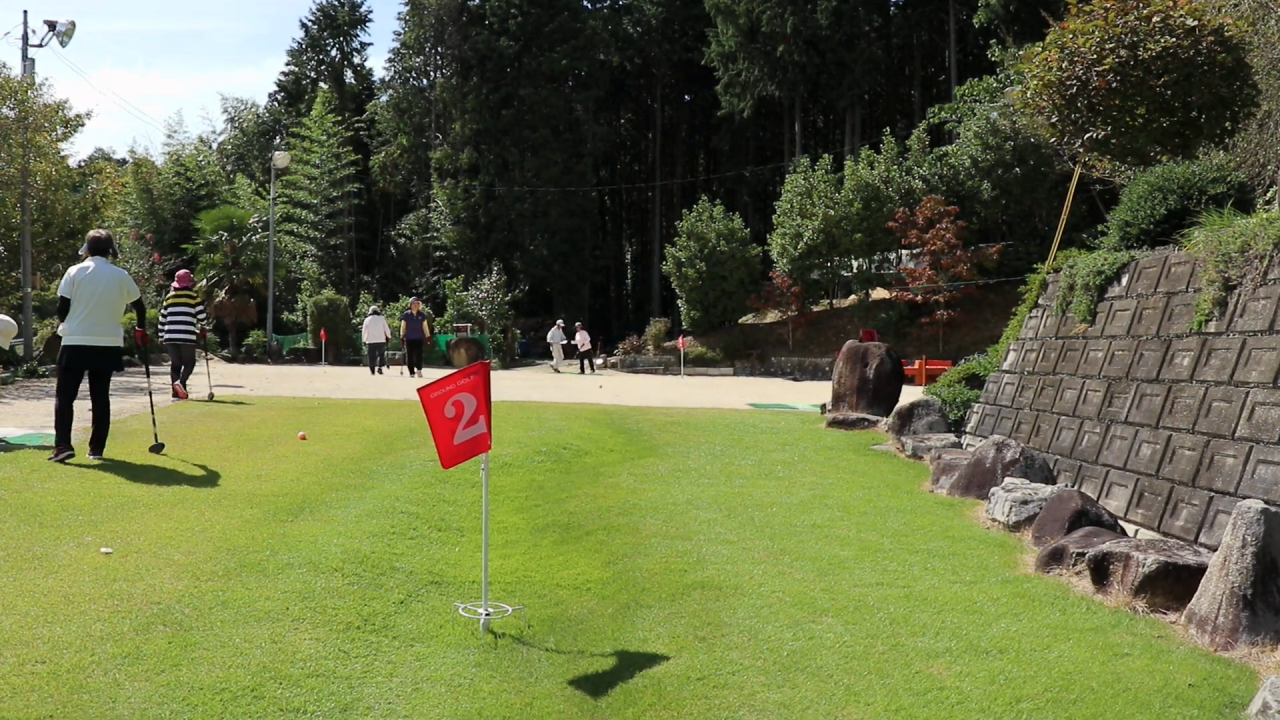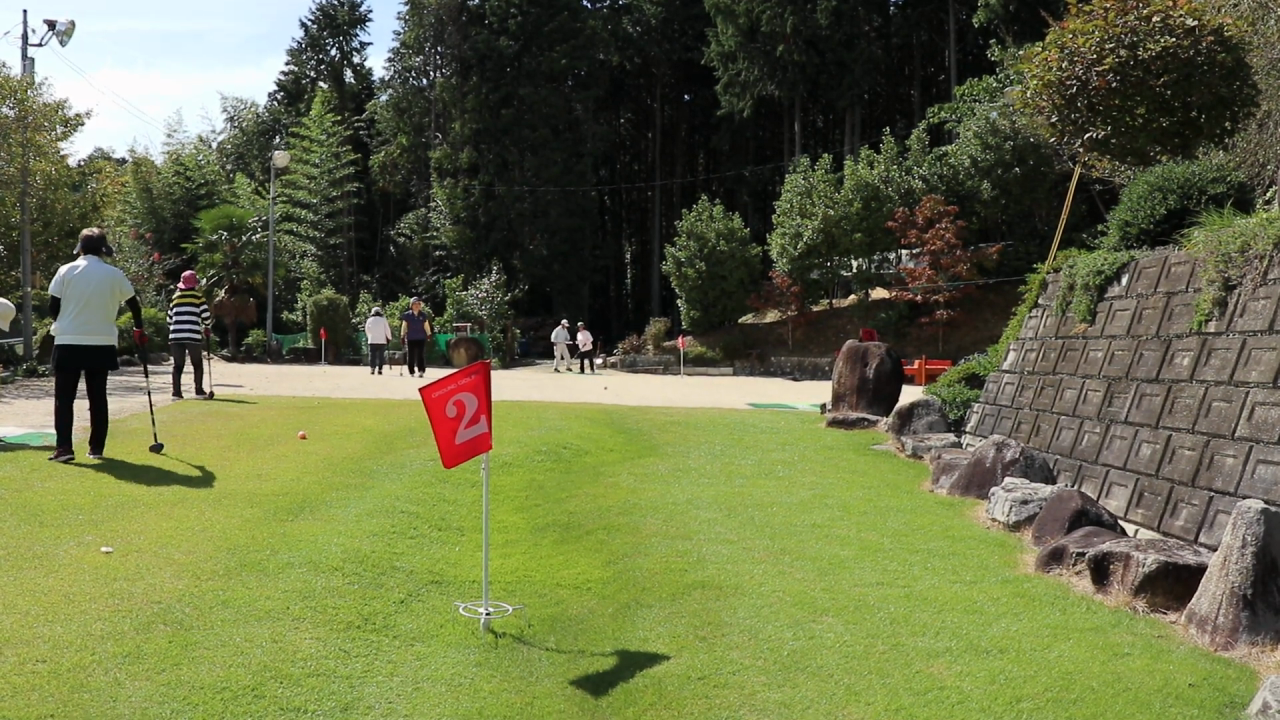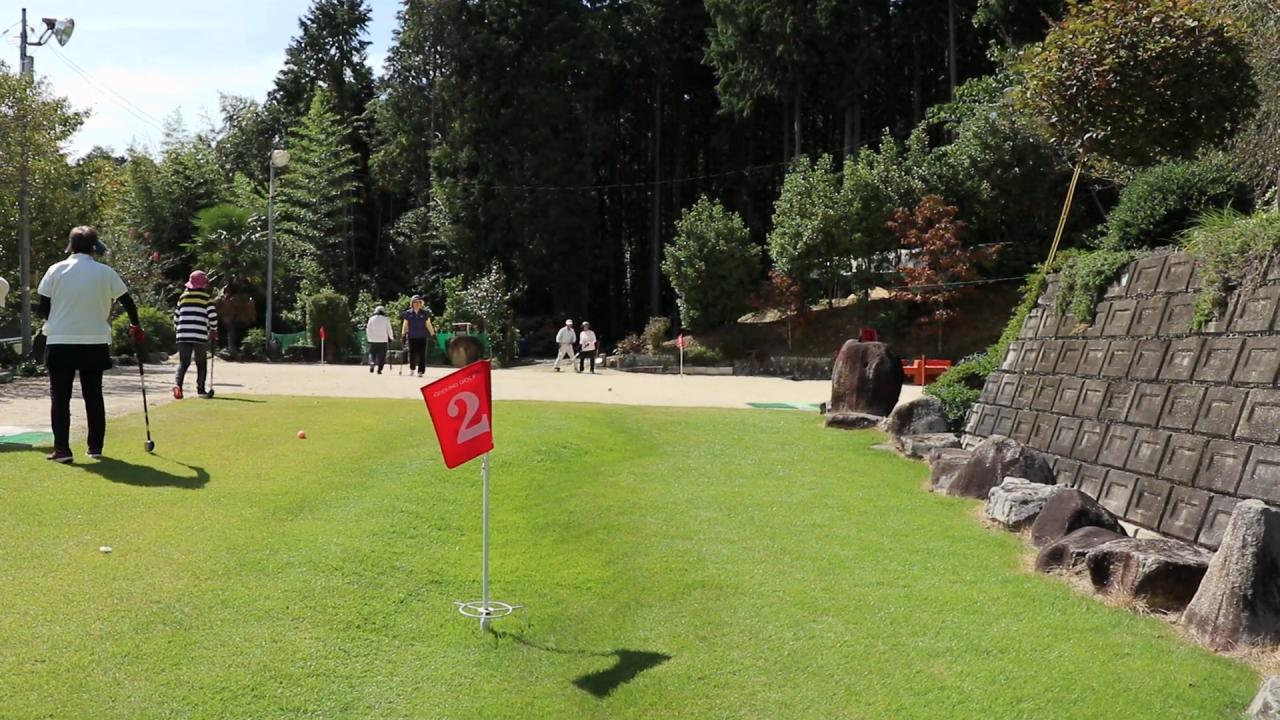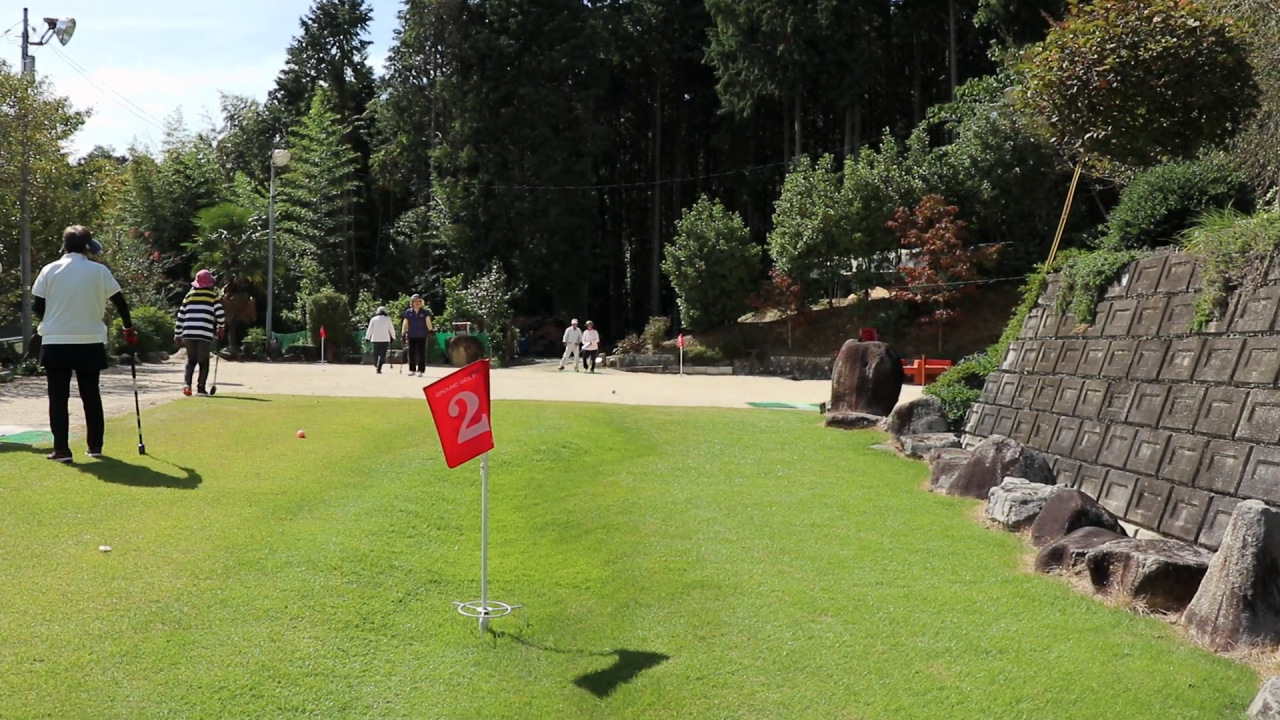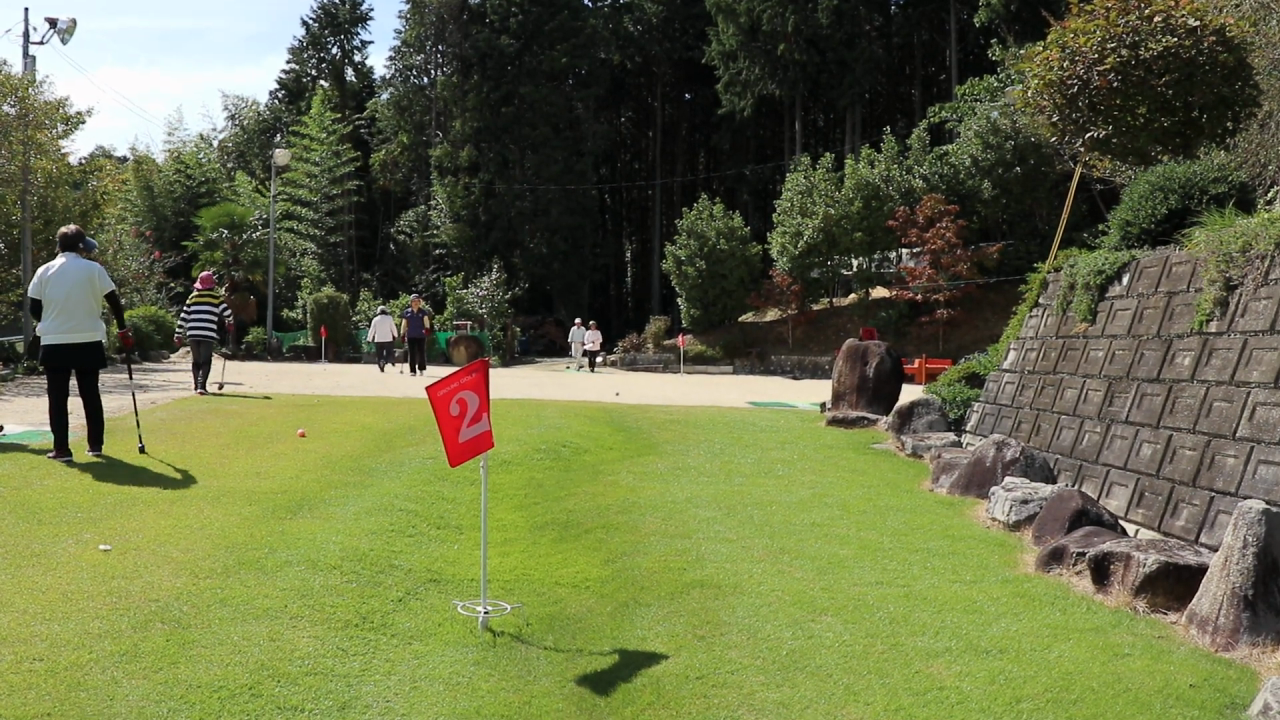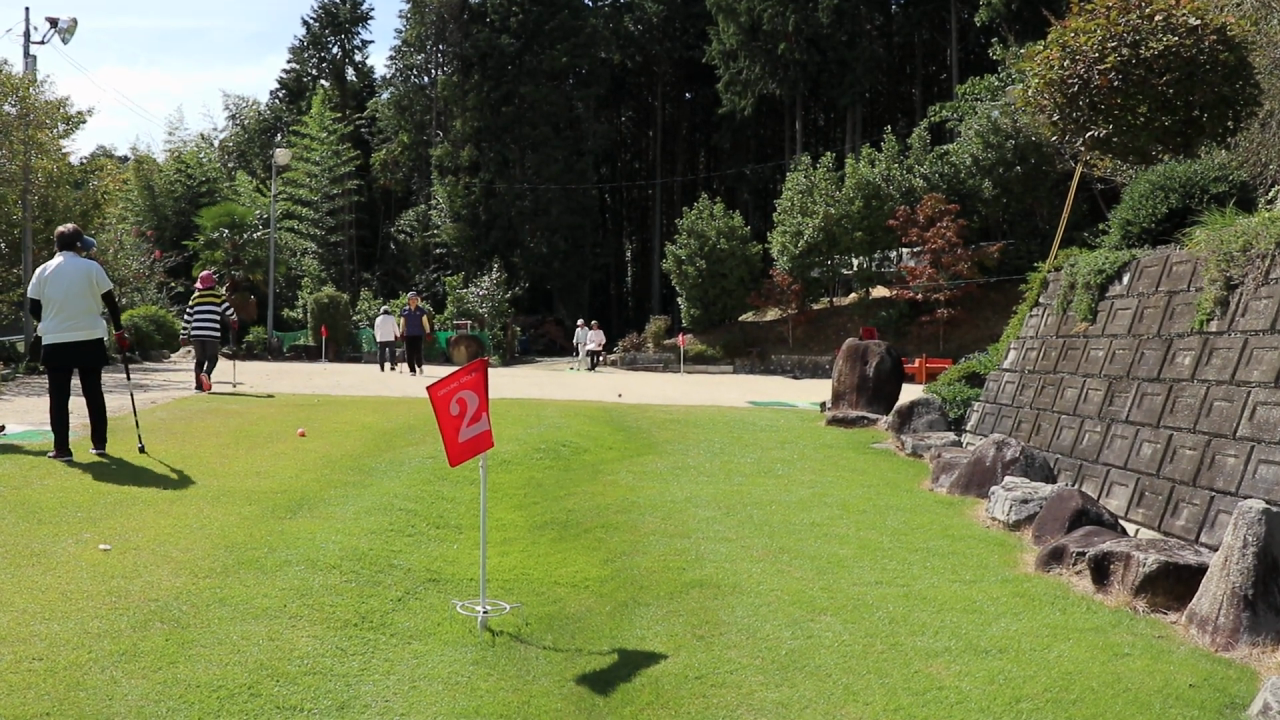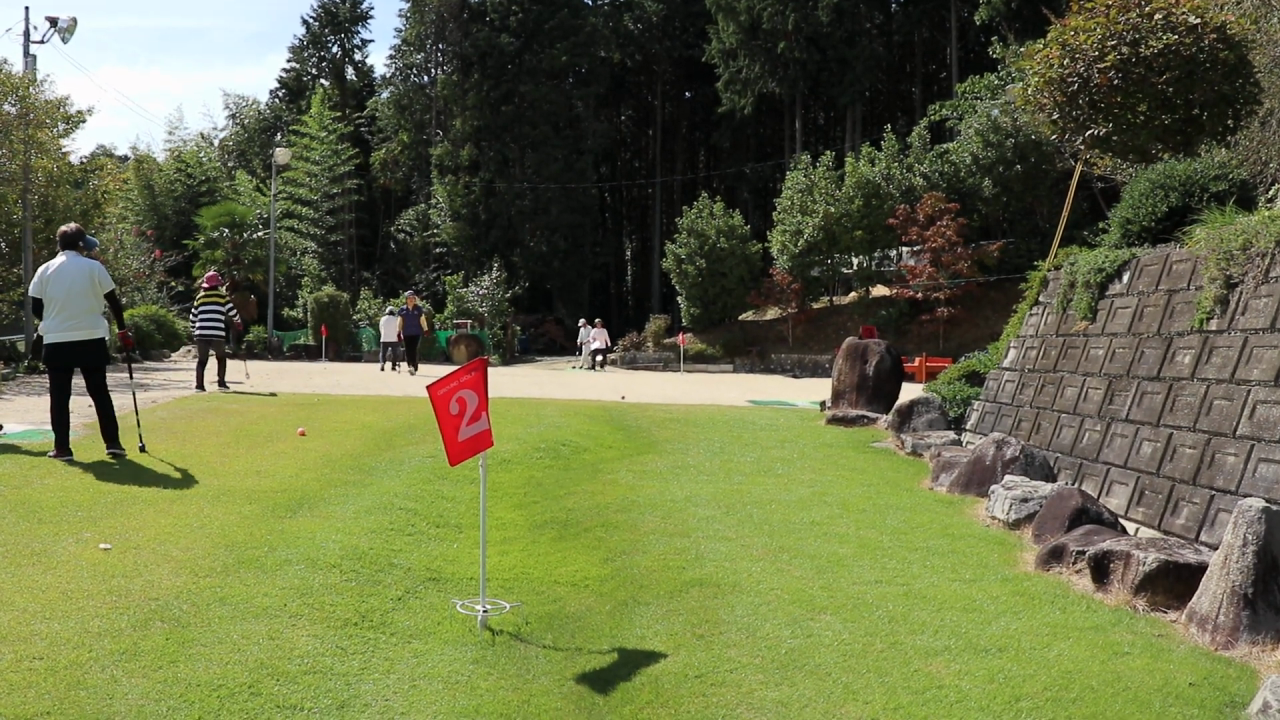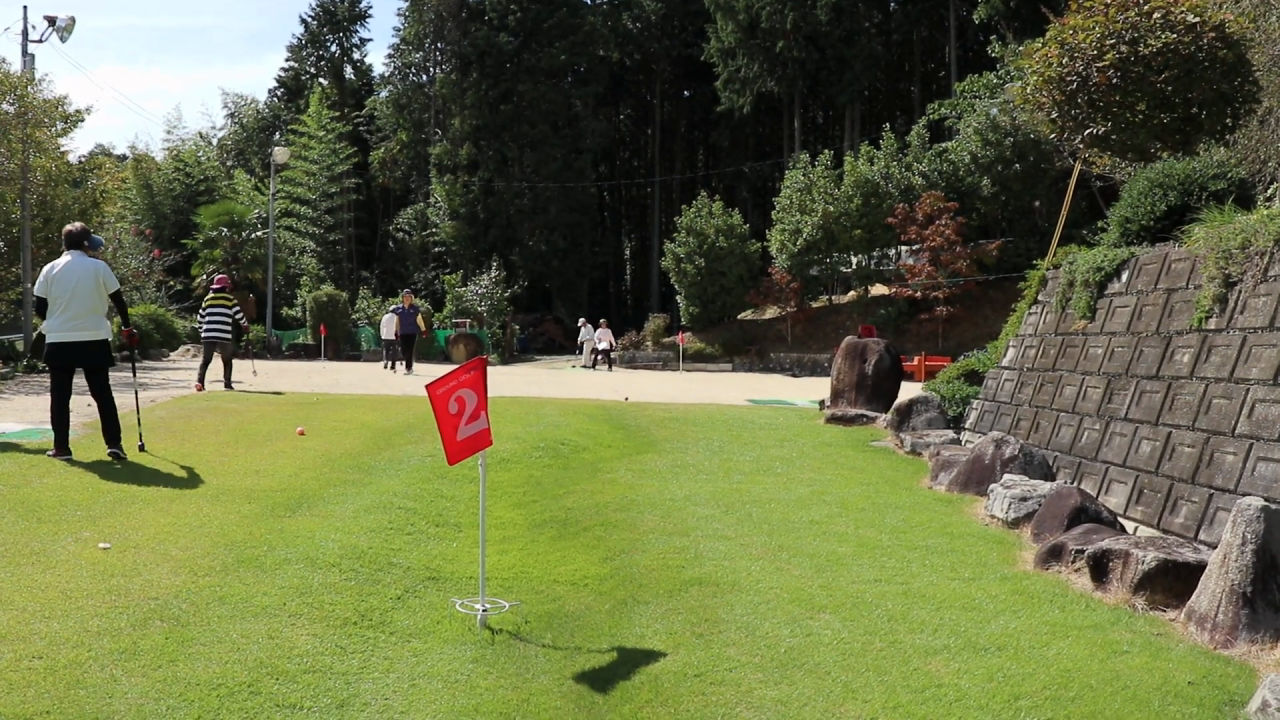
dt=0.2s
person 1, frame 1
left shoulder: (75, 272)
right shoulder: (121, 275)
left elbow: (62, 307)
right elbow: (139, 306)
left wrist: (64, 325)
right wrist: (141, 330)
left hip: (76, 343)
right hip: (108, 345)
left knee: (65, 395)
right knee: (100, 397)
left ankle: (63, 445)
right ankle: (97, 447)
person 1, frame 2
left shoulder: (66, 271)
right shoulder: (114, 274)
left elbow: (53, 307)
right elbow: (134, 305)
right wrist: (139, 330)
left hip: (69, 343)
right hip: (101, 344)
left knee: (64, 397)
right knee: (98, 397)
left ankle: (64, 447)
right ankle: (97, 447)
person 1, frame 3
left shoulder: (56, 270)
right shoulder: (105, 272)
left elbow: (43, 306)
right elbow: (127, 301)
right wrist: (135, 326)
left hip: (61, 342)
right hip: (94, 343)
left knee: (60, 397)
right knee: (94, 396)
left ankle: (62, 449)
right ankle: (95, 446)
person 1, frame 4
left shoulder: (50, 270)
right shoulder: (99, 271)
left elbow: (38, 307)
right elbow: (120, 302)
right wrist: (128, 329)
left hip: (56, 342)
right hip: (90, 342)
left knee: (58, 397)
right knee: (91, 395)
left ankle: (61, 449)
right ankle: (95, 445)
person 1, frame 5
left shoulder: (44, 271)
right shoulder: (93, 269)
left elbow: (34, 309)
right elbow: (114, 302)
right wrist: (123, 331)
left hip: (54, 342)
right hip: (89, 341)
left knee: (58, 397)
right knee: (91, 394)
left ankle: (61, 449)
right ankle: (96, 444)
person 1, frame 6
left shoulder: (43, 271)
right shoulder: (92, 267)
left elbow: (34, 309)
right elbow: (110, 302)
right wrist: (119, 331)
left hip: (55, 341)
right hip: (90, 340)
left knee: (59, 396)
right knee: (94, 393)
left ankle: (62, 448)
right ankle: (99, 443)
person 1, frame 7
left shoulder: (45, 270)
right shoulder: (94, 267)
left elbow: (36, 308)
right elbow: (113, 301)
right wrist: (122, 330)
left hip: (56, 341)
right hip: (91, 339)
left knee: (59, 396)
right knee: (100, 392)
left ankle: (62, 448)
right ankle: (112, 442)
person 1, frame 8
left shoulder: (50, 269)
right shoulder: (99, 267)
left elbow: (39, 308)
right elbow: (118, 300)
right wrist: (127, 328)
left hip: (59, 340)
right hip: (94, 339)
left knee: (60, 395)
right knee: (103, 393)
left ankle: (61, 447)
right ankle: (113, 443)
